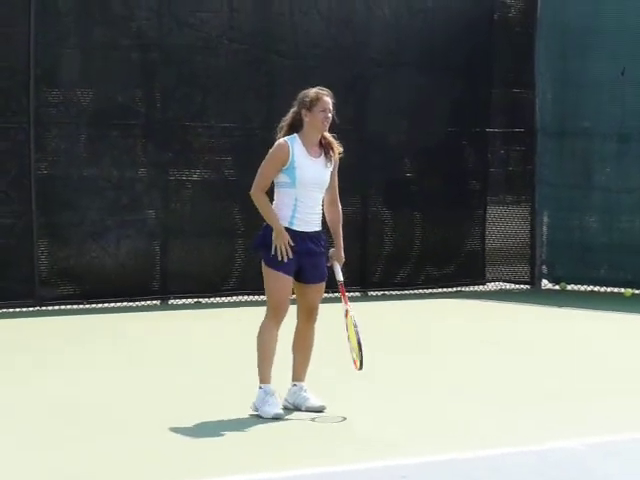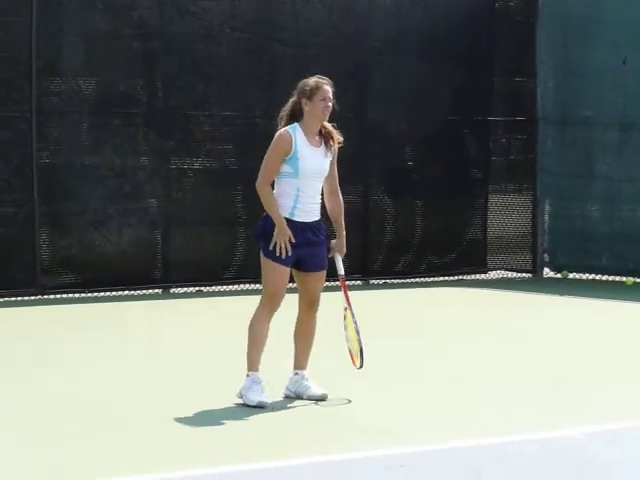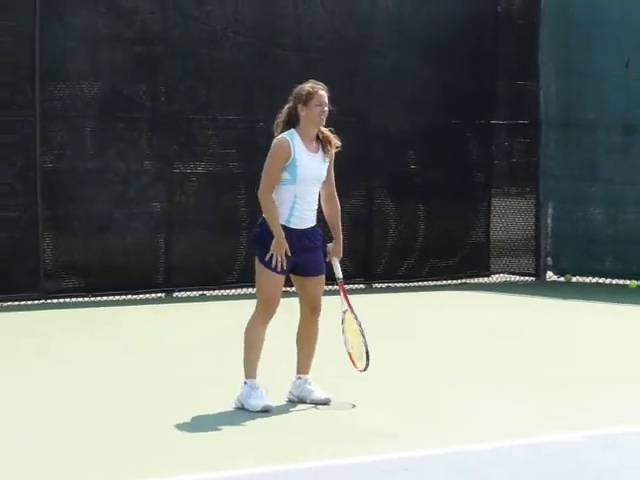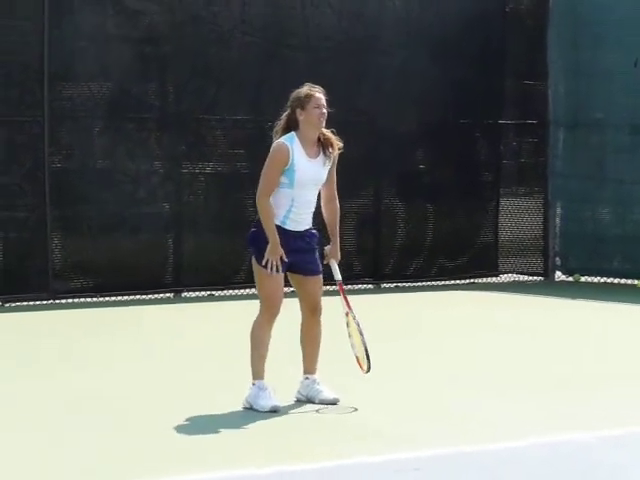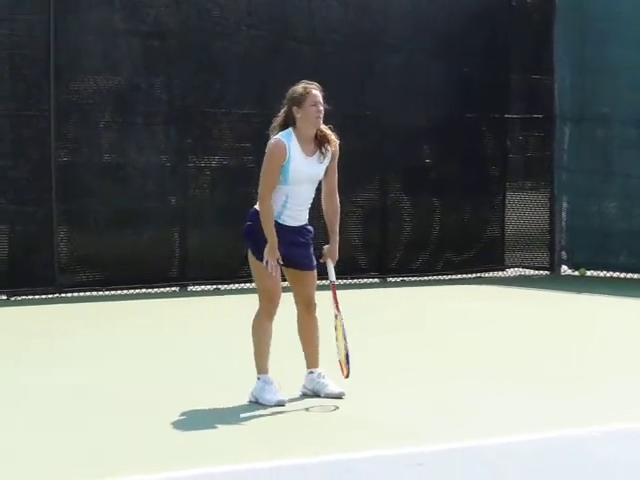
dt=0.2s
person 1, frame 1
left shoulder: (331, 152)
right shoulder: (285, 147)
right elbow: (257, 191)
left wrist: (339, 243)
right wrist: (277, 228)
left hip: (314, 240)
right hip: (283, 239)
left knee: (309, 317)
right knee: (276, 312)
left ankle: (298, 389)
right ankle: (265, 391)
person 1, frame 2
left shoulder: (331, 141)
right shoulder: (286, 137)
left elbow: (332, 192)
right elbow: (263, 184)
left wrist: (341, 234)
right wrist: (281, 225)
left hip: (314, 230)
right hip: (283, 229)
left knee: (310, 305)
right knee: (270, 302)
left ankle: (299, 378)
right ankle: (251, 380)
person 1, frame 3
left shoulder: (328, 146)
right shoulder: (284, 143)
left elbow: (329, 197)
right elbow: (264, 193)
left wrist: (337, 238)
right wrist: (279, 236)
left hip: (309, 235)
right hip: (277, 235)
left knee: (312, 309)
right knee: (266, 309)
left ankle: (301, 383)
right ankle: (249, 387)
person 1, frame 4
left shoulder: (331, 148)
right shoulder: (283, 148)
left elbow: (330, 198)
right elbow: (262, 197)
left wrist: (335, 240)
right wrist: (273, 242)
left hip: (305, 237)
right hip: (272, 234)
left knee: (313, 310)
right knee: (270, 309)
left ankle: (309, 382)
right ankle: (257, 388)
person 1, frame 5
left shoulder: (331, 145)
right shoulder: (279, 145)
left elbow: (331, 196)
right elbow: (264, 197)
left wrist: (334, 240)
right wrist: (271, 244)
left hip: (300, 231)
right hip: (267, 228)
left knee: (309, 304)
right knee: (270, 304)
left ankle: (314, 376)
right ankle: (263, 382)
